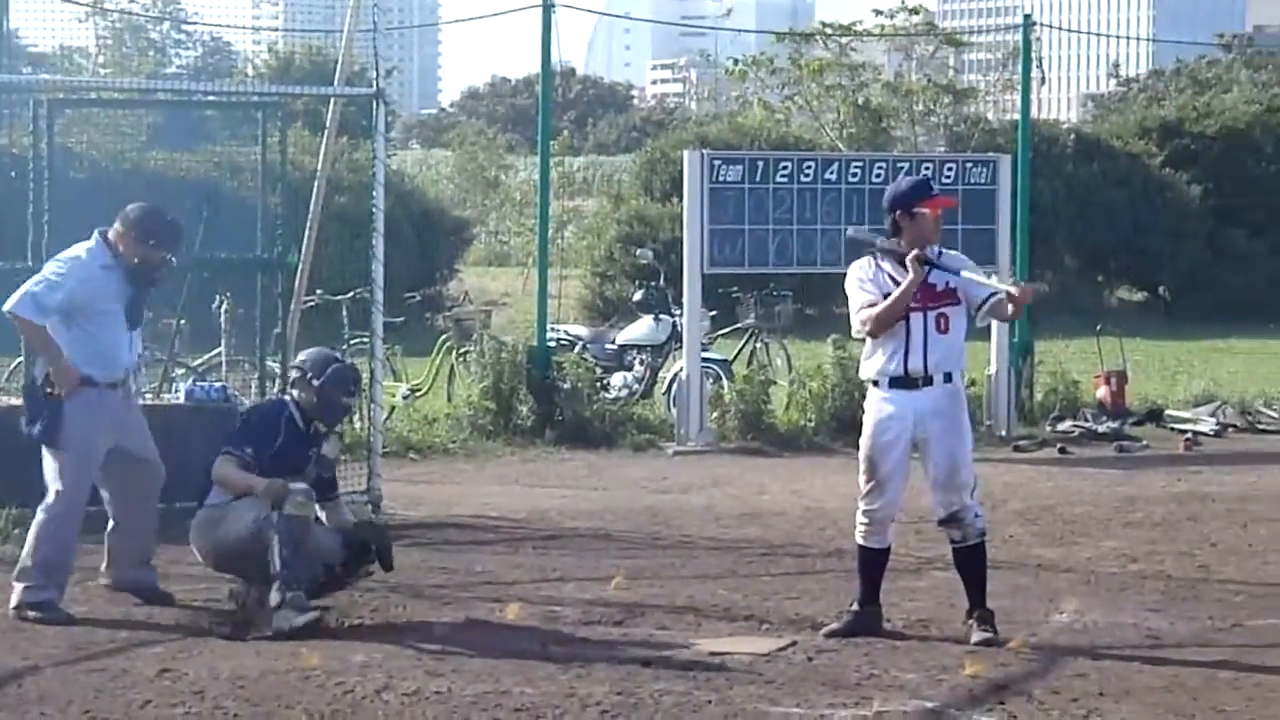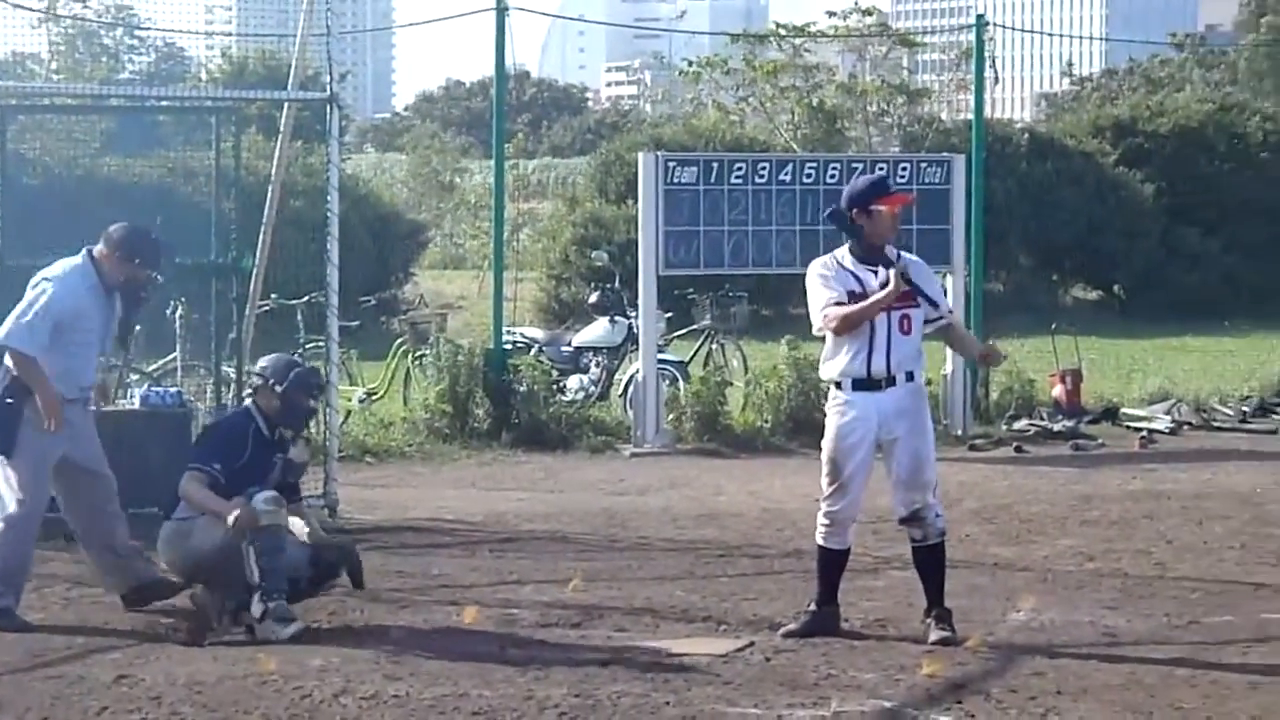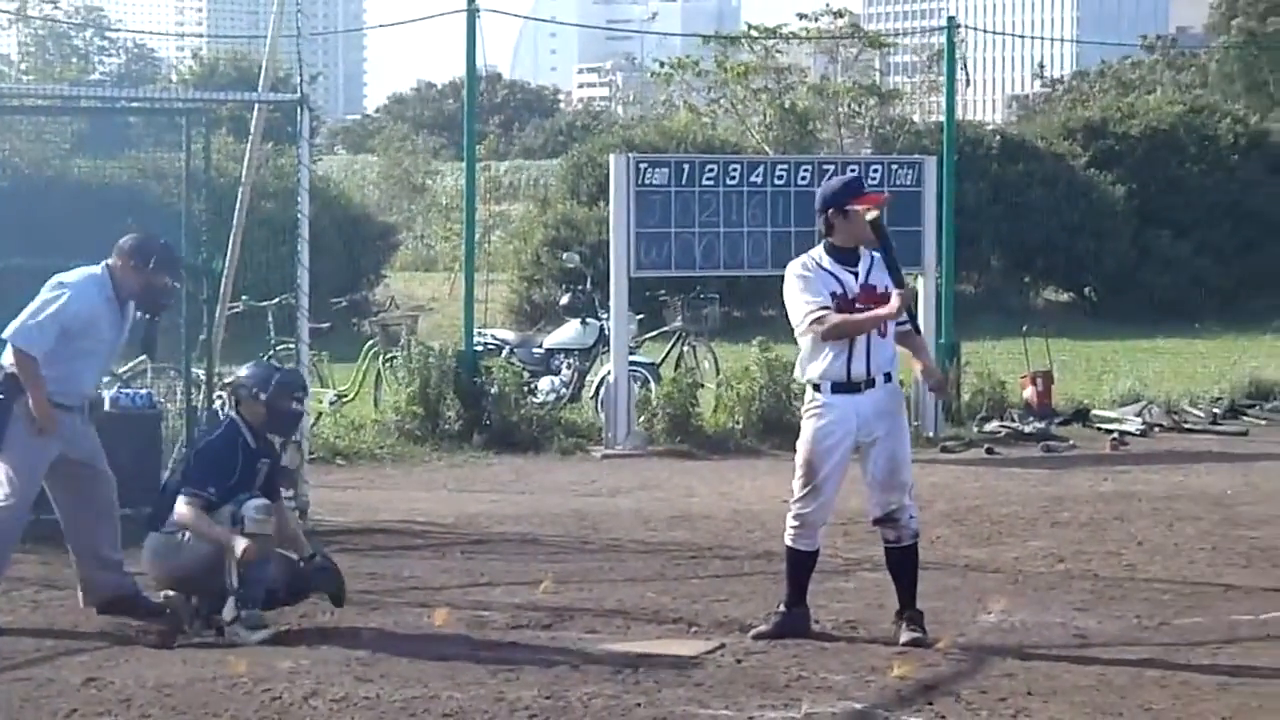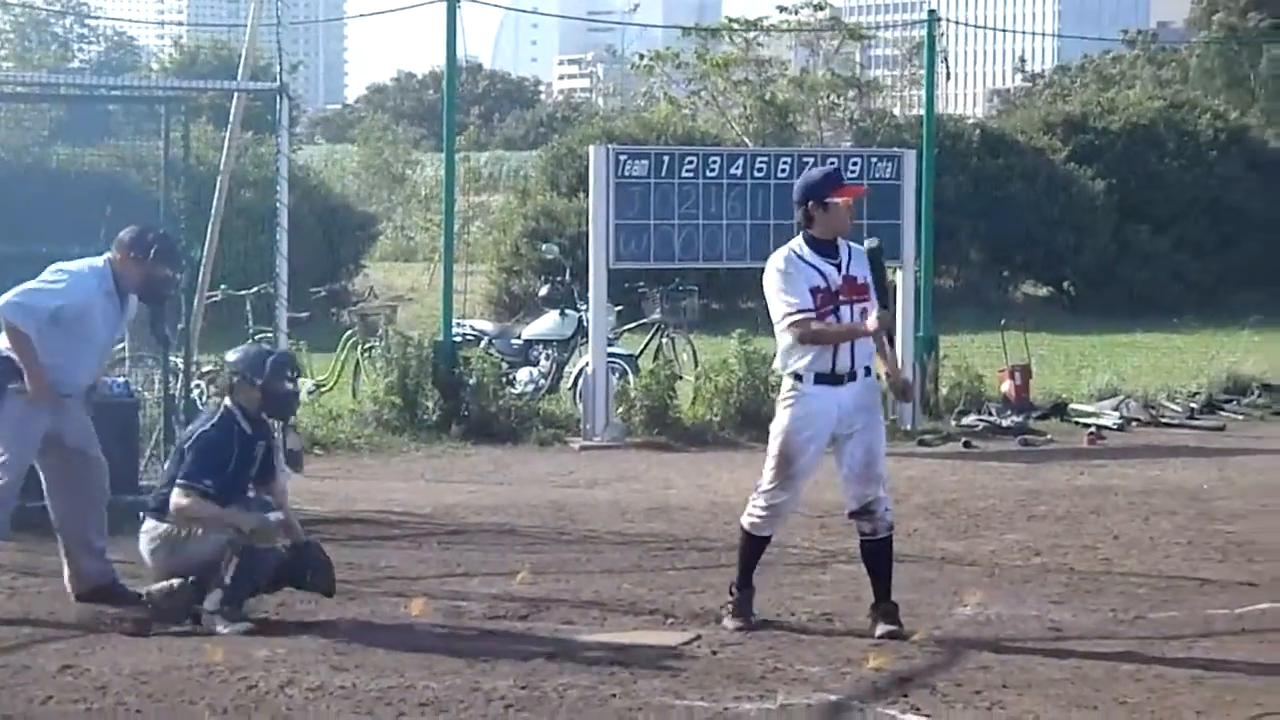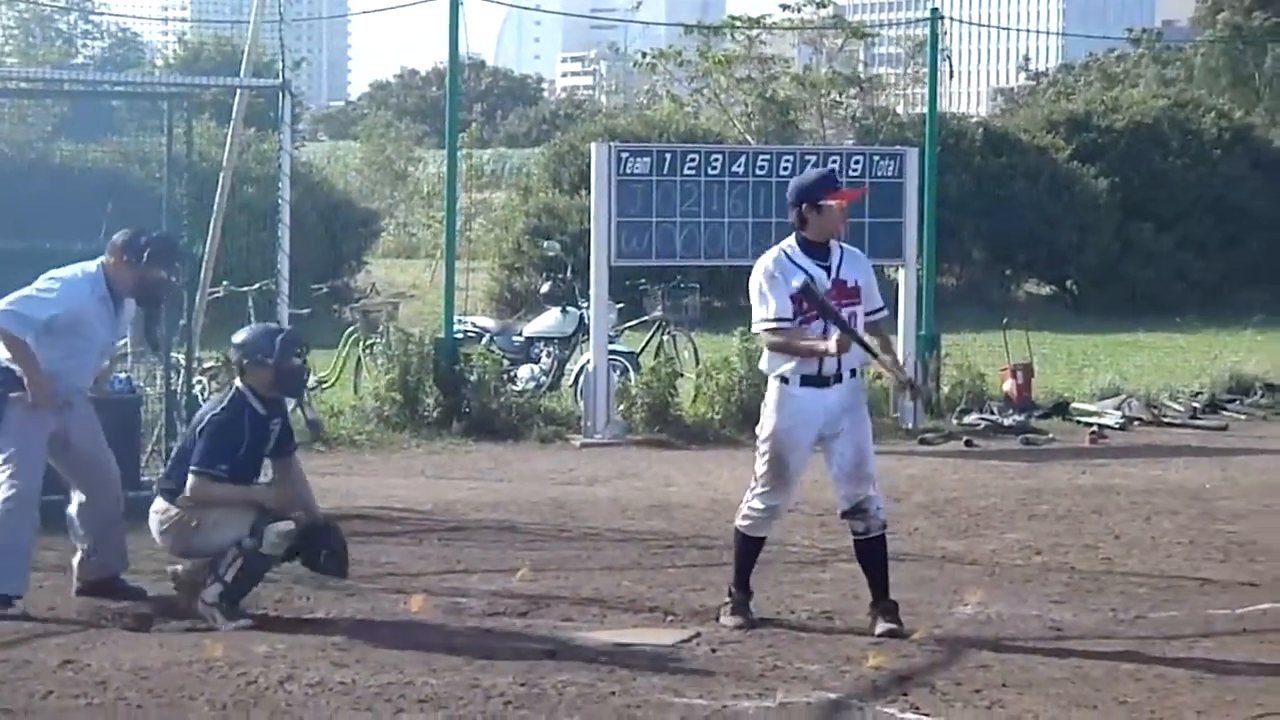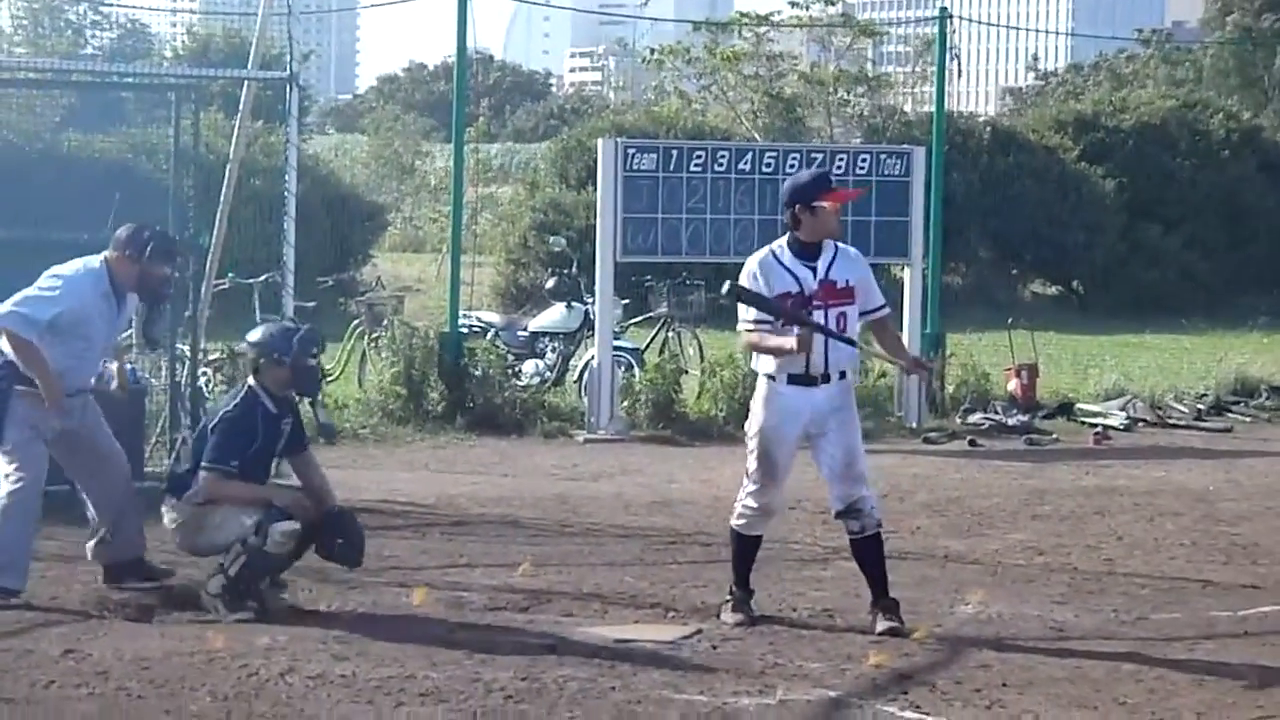
dt=0.2s
person 1, frame 1
left shoulder: (956, 266)
right shoulder: (865, 270)
left elbow: (996, 309)
right elbow: (872, 325)
left wrist: (1016, 303)
right wrist: (910, 281)
left hip: (942, 397)
right hip: (887, 400)
left knee: (960, 506)
right knee: (875, 508)
left ankle: (979, 613)
right ankle: (867, 609)
person 1, frame 2
left shoulder: (914, 268)
right shoulder: (825, 270)
left elbow: (944, 323)
right elbow: (837, 323)
left wrist: (976, 349)
right wrist: (887, 294)
left hip: (905, 396)
right hip: (851, 401)
left knee: (921, 505)
right knee: (836, 509)
left ankle: (937, 612)
right ankle: (825, 609)
person 1, frame 3
left shoulder: (883, 267)
right shoulder: (804, 271)
left elbow: (903, 329)
right elbow: (825, 328)
left wrist: (929, 368)
right wrist: (884, 312)
left hip: (883, 398)
right hip: (829, 402)
left knee: (896, 507)
right knee: (808, 509)
left ankle: (909, 614)
right ankle: (794, 610)
person 1, frame 4
left shoulder: (861, 259)
right shoulder: (785, 264)
right elbow: (801, 330)
left wrist: (892, 369)
right wrist: (862, 328)
left hip: (860, 391)
right hip: (808, 394)
left knee: (871, 500)
right knee: (774, 496)
left ankle: (883, 606)
right ankle: (741, 593)
person 1, frame 5
left shoulder: (856, 262)
right shoulder: (774, 266)
left elbow: (874, 322)
right elbow: (773, 337)
left wrist: (895, 367)
right wrist: (823, 347)
left hip: (846, 393)
right hip: (794, 395)
left knee: (863, 500)
right knee: (767, 498)
left ankle: (882, 604)
right ankle: (738, 595)
person 1, frame 6
left shoulder: (852, 262)
right shoulder: (763, 266)
left elbow: (877, 321)
right elbow: (750, 335)
left wrist: (905, 358)
right wrist: (786, 343)
left hip: (835, 394)
right hip: (780, 394)
left knee: (856, 500)
right knee: (758, 498)
left ankle: (883, 602)
right ankle: (739, 594)
person 2, frame 1
left shoulder: (128, 273)
right shoulder: (76, 266)
right elbow: (21, 310)
left wrist: (128, 369)
right wrist: (59, 364)
left hip: (118, 393)
right hip: (77, 397)
left knee: (144, 477)
right knee: (67, 495)
left ankle: (132, 570)
right ankle: (34, 594)
person 2, frame 2
left shoulder: (108, 290)
right shoulder: (61, 284)
left wrist: (91, 391)
right wrist: (44, 394)
left hip: (74, 406)
right hip: (34, 409)
left knee: (98, 493)
left ankle: (134, 578)
person 2, frame 3
left shoulder: (122, 303)
right shoulder: (76, 292)
left wrist: (88, 399)
right wrist: (39, 399)
left hip: (72, 413)
left knee: (97, 496)
left ankle: (110, 590)
person 2, frame 4
left shoulder: (125, 296)
right shoulder: (76, 281)
left wrist: (89, 381)
right wrist: (33, 372)
left hip: (67, 397)
left knee: (88, 482)
left ankle: (93, 578)
person 2, frame 5
left shoulder: (124, 300)
right shoulder: (70, 287)
left wrist: (99, 372)
right wrist: (34, 378)
left hip: (70, 399)
left knee: (102, 480)
left ankle: (99, 572)
person 2, frame 6
left shoulder: (124, 293)
right shoulder: (72, 284)
right wrist: (45, 379)
left hip: (73, 395)
left knee: (110, 469)
left ankle: (122, 558)
person 3, frame 1
left shoulder: (318, 440)
right shoulder: (267, 417)
left elbow: (331, 506)
right elbow: (220, 471)
left wrist: (357, 529)
right wrist: (259, 484)
left hip: (261, 538)
right hip: (216, 529)
left knee: (356, 552)
right knee: (295, 494)
left ankle: (259, 595)
right ankle: (287, 602)
person 3, frame 2
left shoulder: (282, 444)
right shoulder: (233, 428)
left elbow: (294, 509)
right elbow: (188, 487)
left wrist: (323, 543)
right wrist: (228, 510)
left hip: (230, 551)
right hip: (184, 540)
left knee: (323, 565)
right knee: (264, 501)
left ankle: (225, 602)
right ankle: (270, 610)
person 3, frame 3
left shoulder: (263, 448)
right shoulder: (221, 444)
left elbow: (277, 509)
right elbow: (184, 511)
left wrist: (310, 557)
right wrist: (234, 542)
left hip: (209, 556)
right hip: (169, 551)
left knee: (301, 579)
right knee: (253, 508)
left ankle: (199, 606)
right ankle: (241, 616)
person 3, frame 4
left shoulder: (258, 429)
right shoulder: (216, 433)
left elbow: (272, 487)
right elbow: (180, 502)
left wrist: (302, 544)
right wrist: (242, 521)
left hip: (198, 536)
right hip: (167, 539)
left knee: (286, 566)
right knee: (264, 518)
right ankle: (221, 607)
person 3, frame 5
left shoulder: (272, 407)
right shoulder: (226, 417)
left elbow: (287, 466)
right elbow: (196, 489)
left wrist: (316, 521)
right wrist: (260, 495)
left hip: (209, 513)
right hip: (178, 519)
left knee: (299, 531)
right knee: (277, 528)
left ankle: (200, 576)
right ankle: (216, 599)
person 3, frame 6
left shoulder: (283, 406)
right shoulder: (239, 414)
left elbow: (303, 461)
right elbow: (210, 485)
left wrist: (334, 513)
right wrist: (273, 493)
left hip: (228, 505)
right hip: (193, 516)
right knee: (282, 526)
left ankle: (256, 583)
right ankle: (222, 590)
